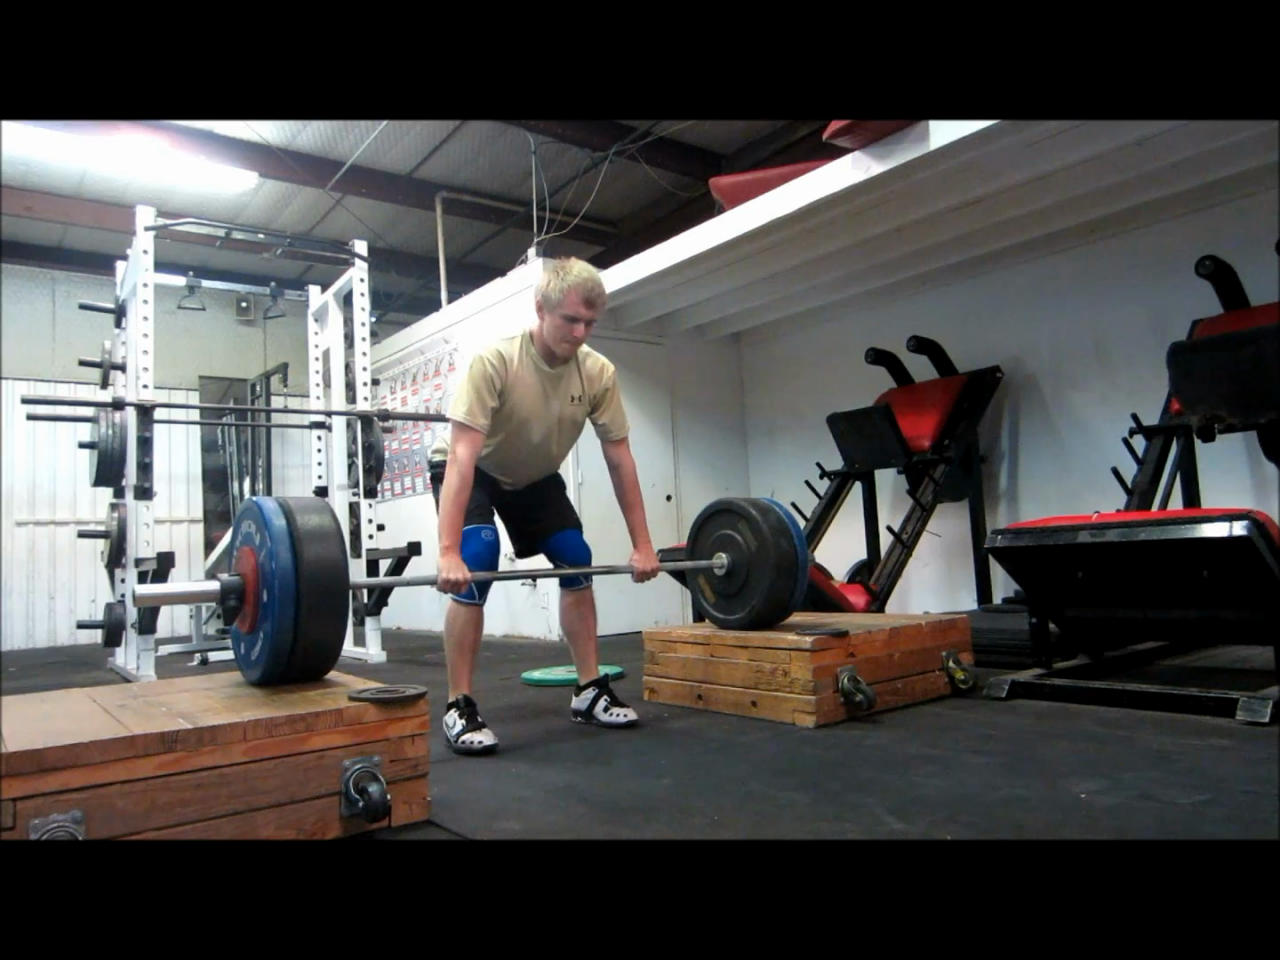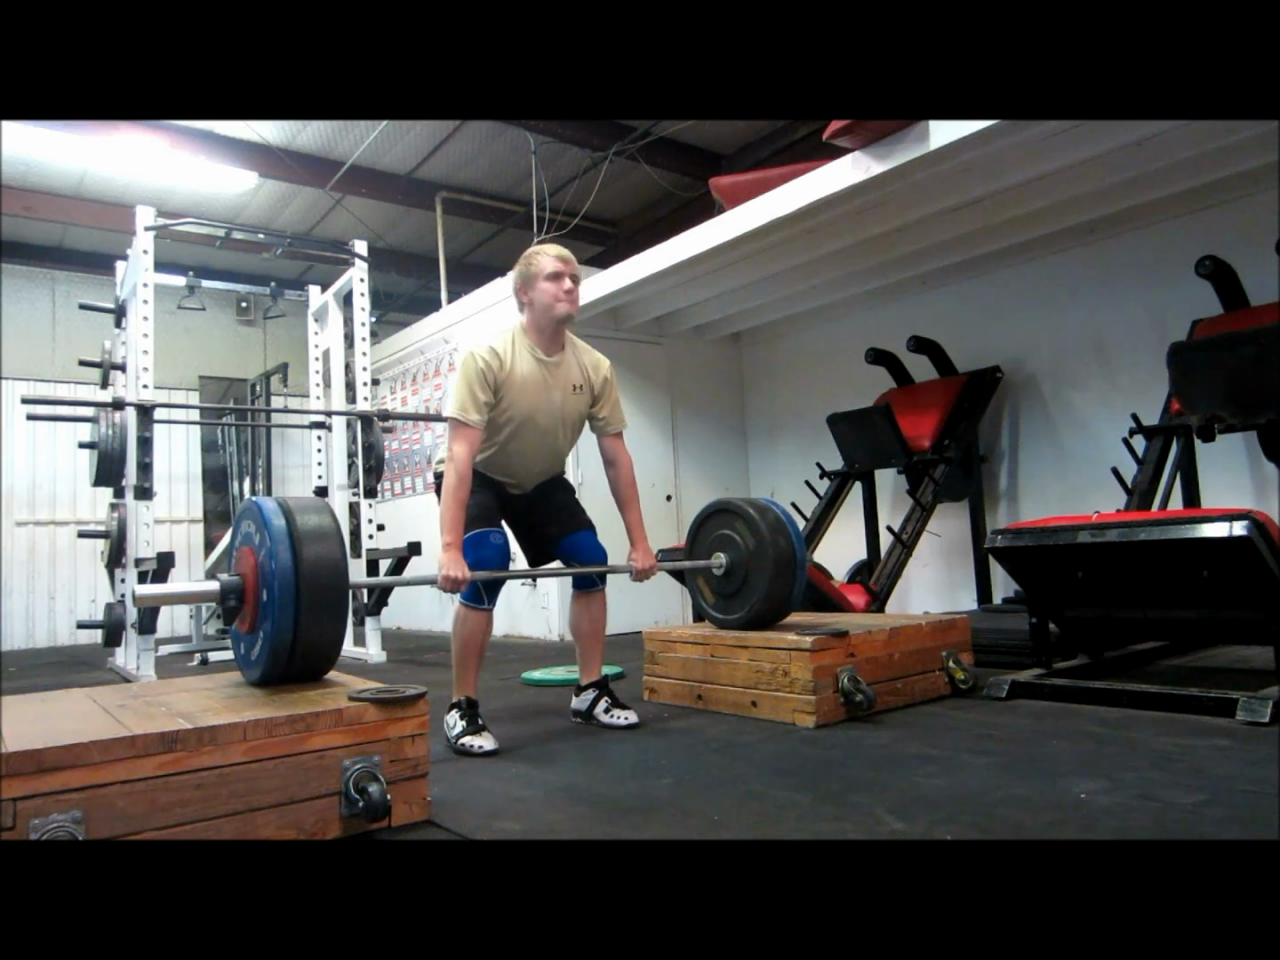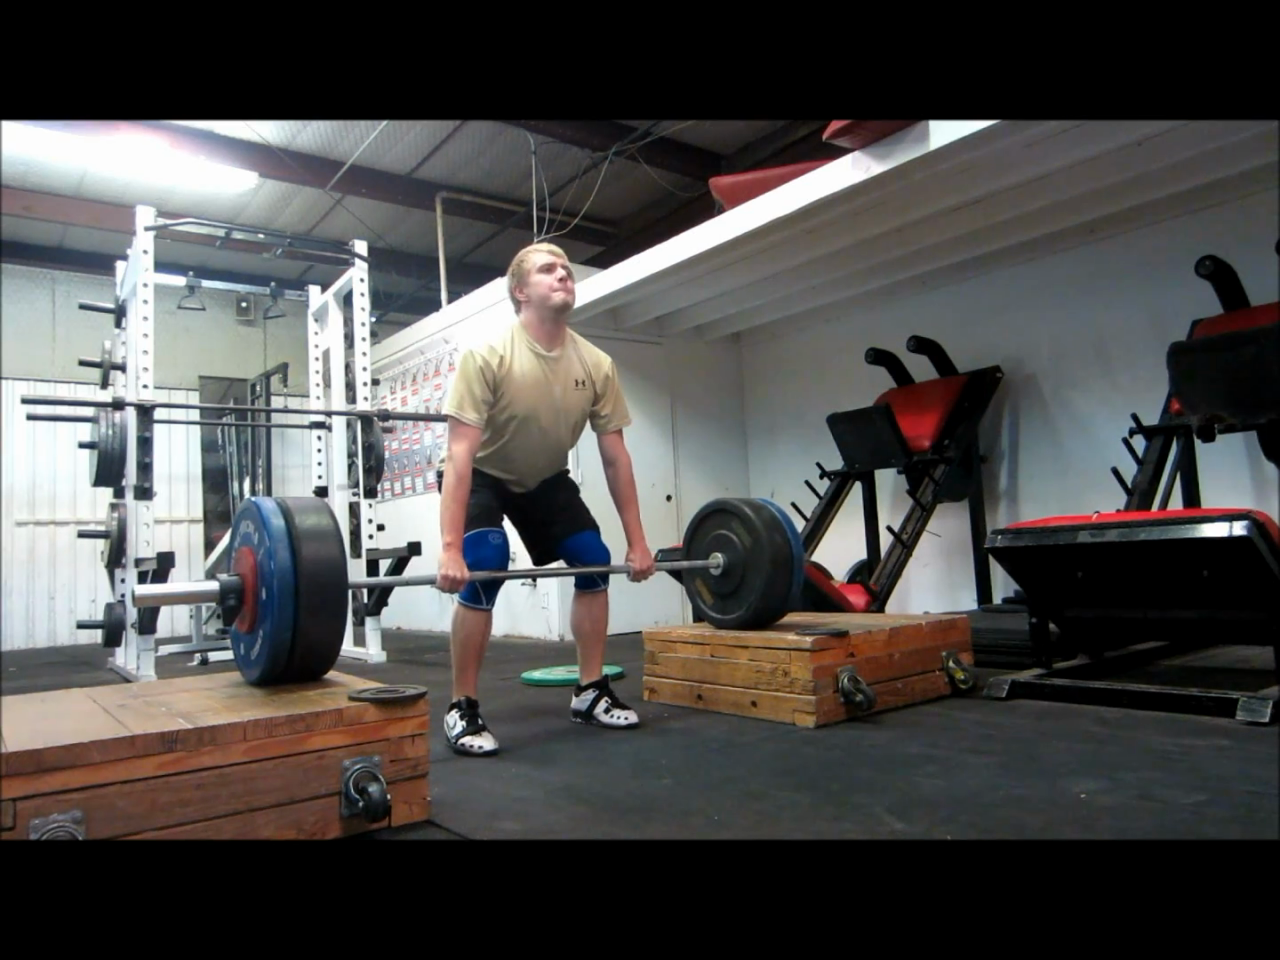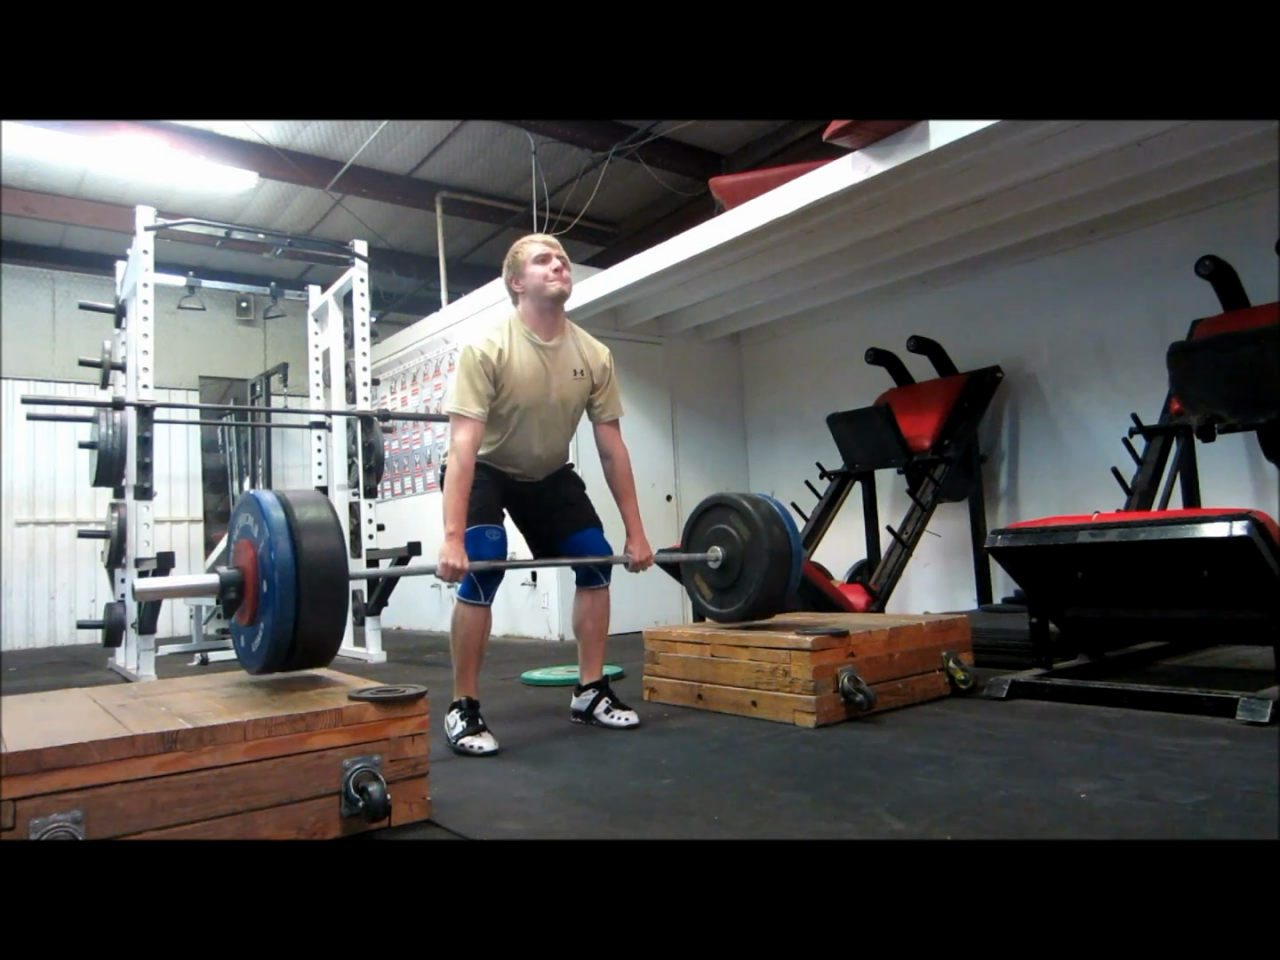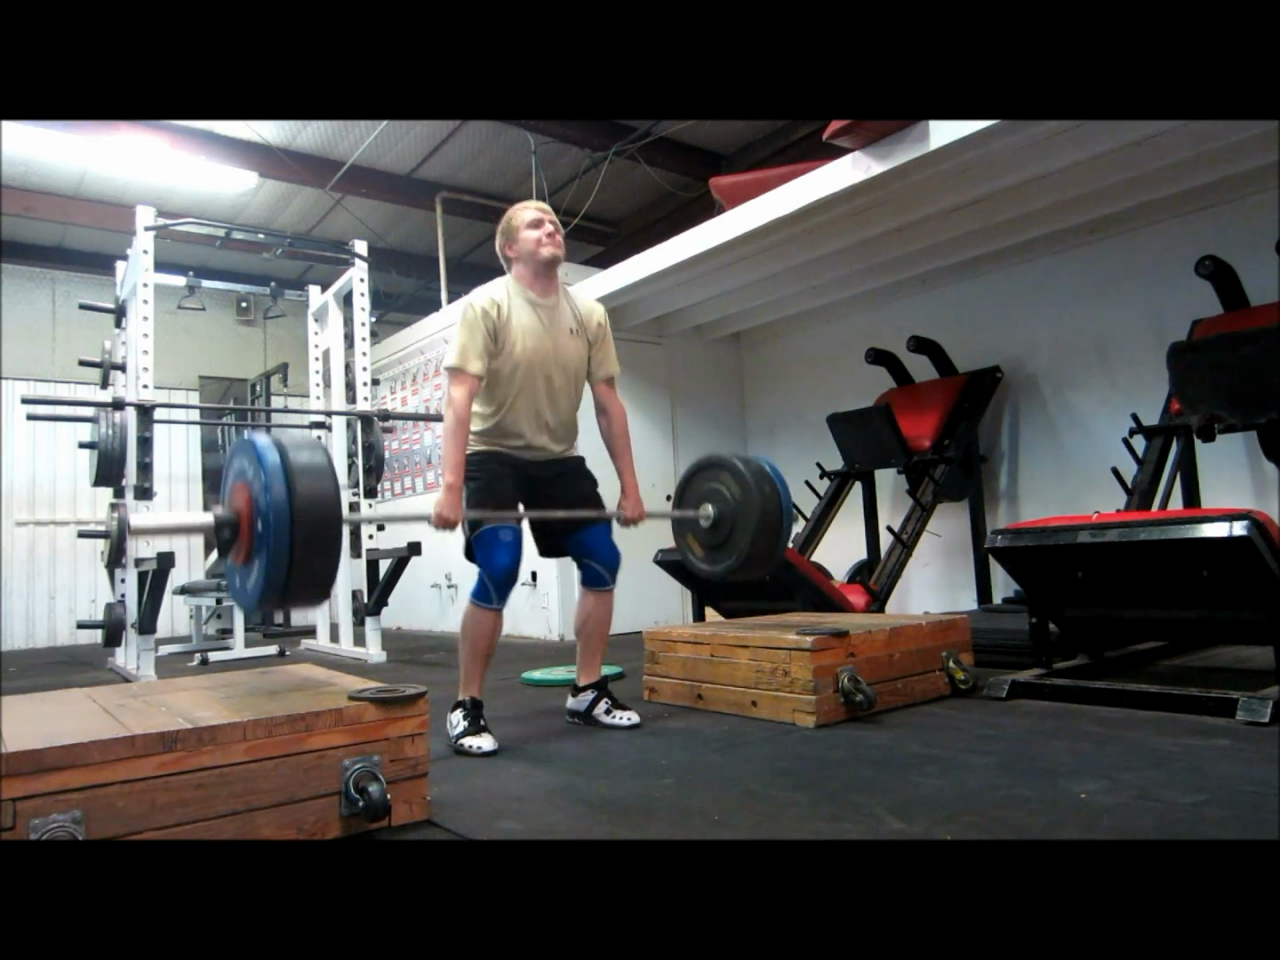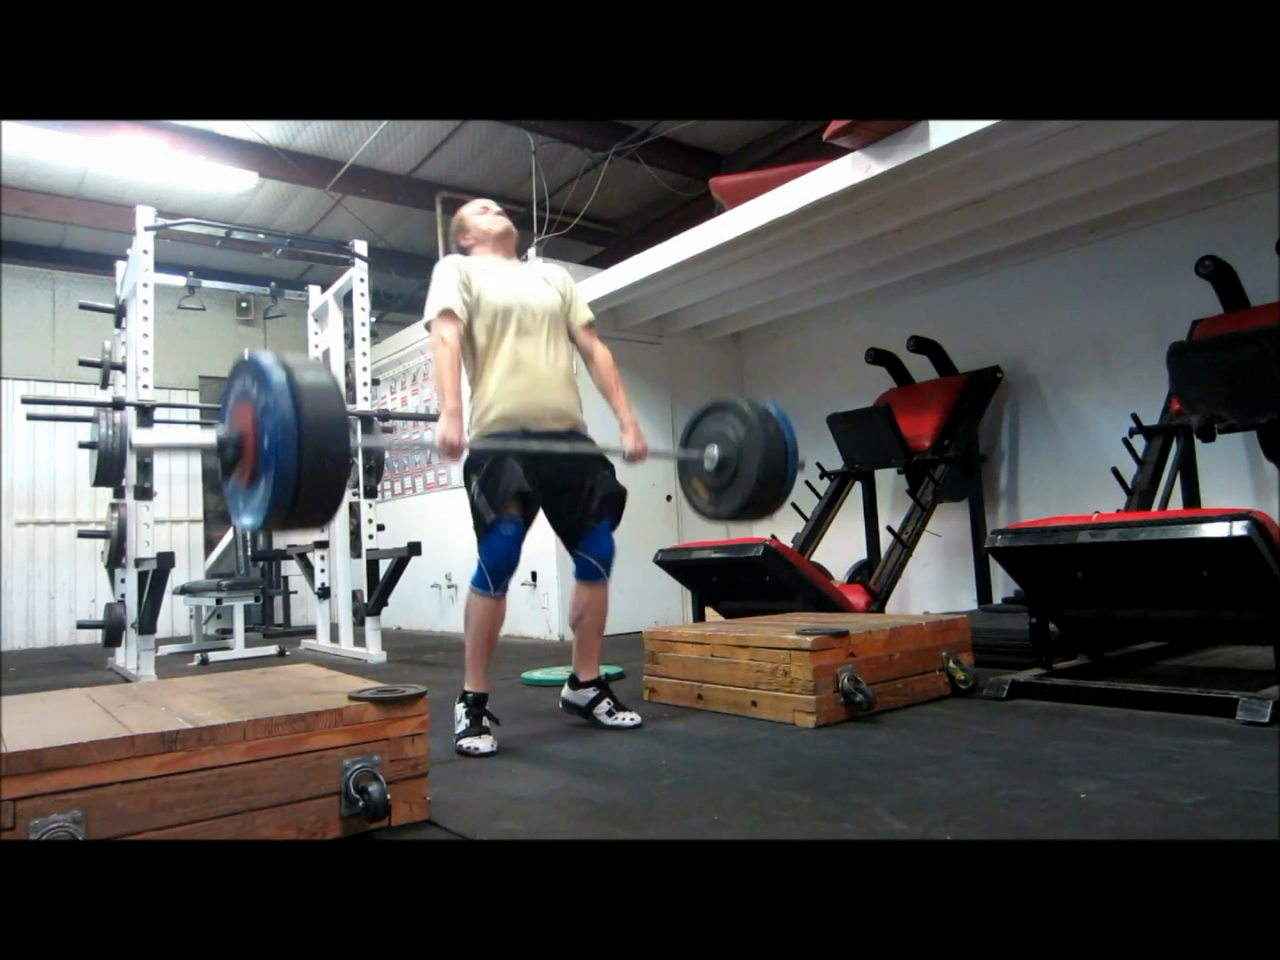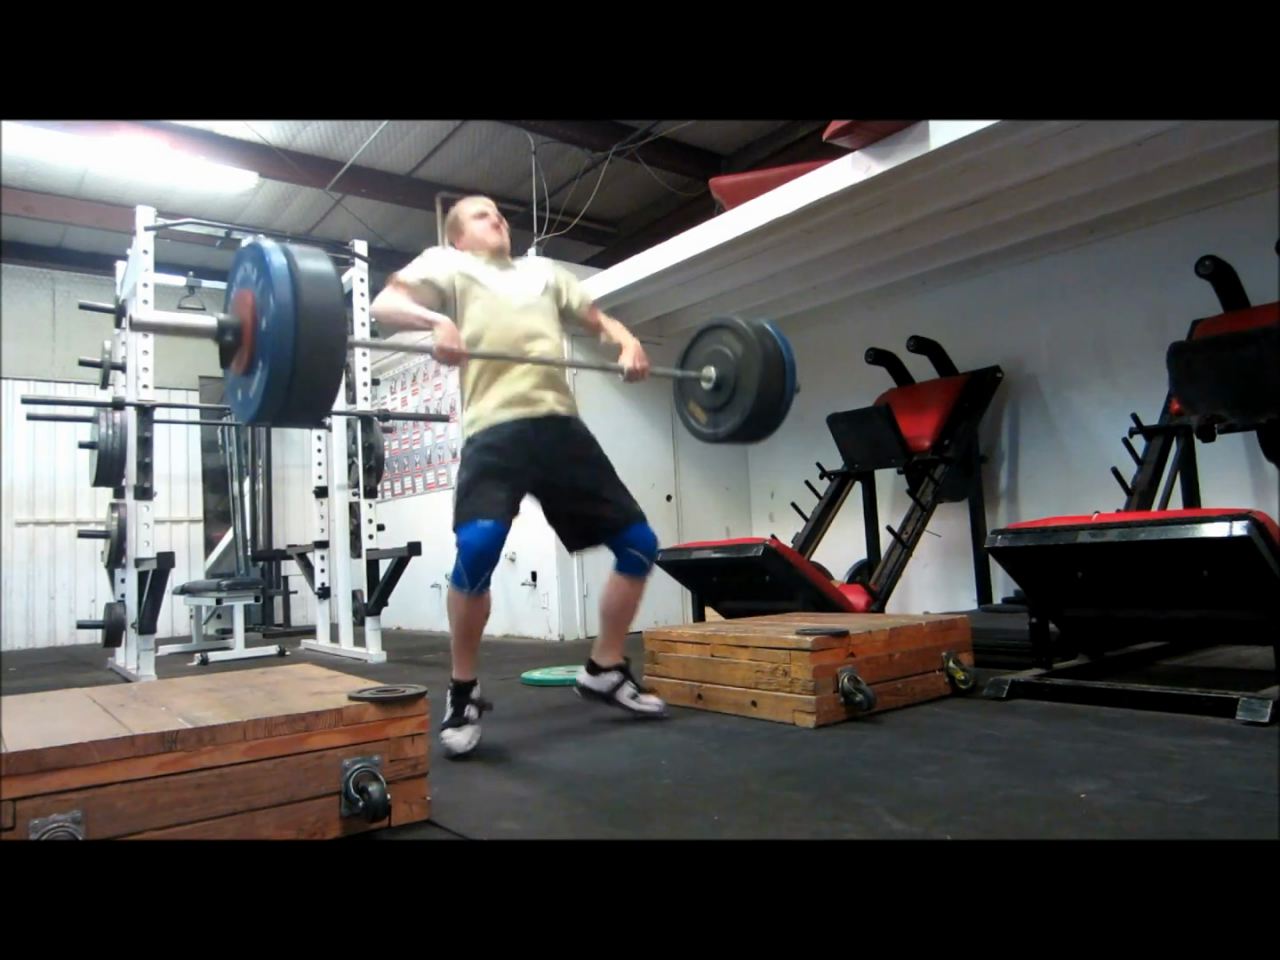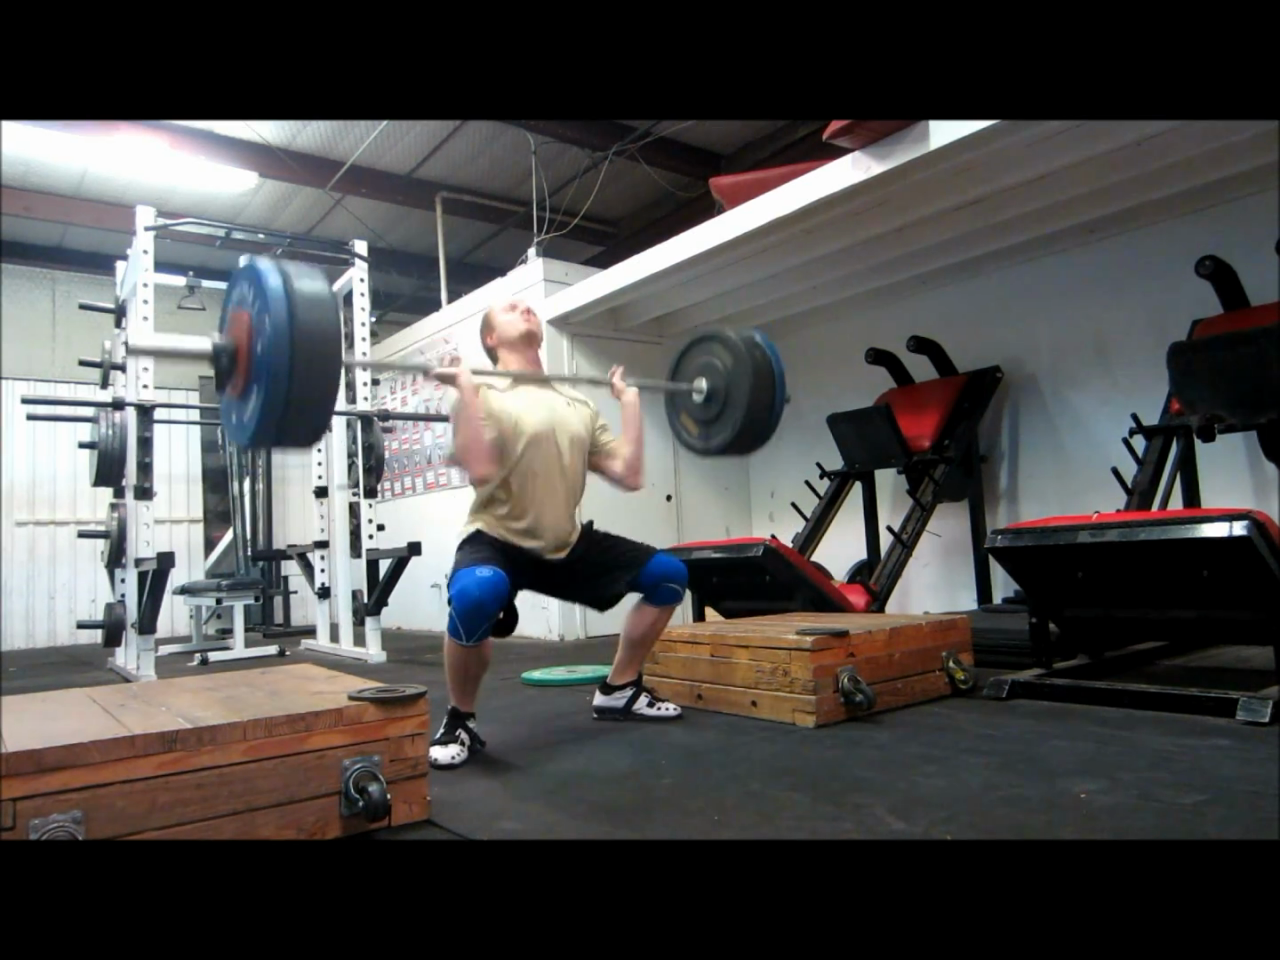
dt=0.2s
person 1, frame 1
left shoulder: (598, 372)
right shoulder: (494, 360)
left elbow: (620, 459)
right elbow: (462, 456)
left wrist: (642, 544)
right wrist: (447, 550)
left hip: (535, 476)
right hip: (472, 470)
left knee: (576, 559)
right knee: (476, 562)
left ankle: (590, 690)
right ankle: (459, 707)
person 1, frame 2
left shoulder: (594, 368)
right shoulder: (488, 358)
left elbow: (616, 456)
right elbow: (461, 454)
left wrist: (639, 542)
right wrist: (450, 548)
left hip: (540, 481)
right hip: (479, 477)
left knee: (590, 562)
right knee: (486, 567)
left ankle: (591, 692)
right ankle: (462, 709)
person 1, frame 3
left shoulder: (596, 365)
right shoulder: (488, 357)
left elbow: (616, 456)
right elbow: (460, 453)
left wrist: (637, 542)
right wrist: (450, 548)
left hip: (544, 479)
right hip: (482, 476)
left knee: (594, 561)
right knee: (485, 568)
left ankle: (591, 692)
right ankle: (463, 710)
person 1, frame 4
left shoulder: (593, 355)
right shoulder: (488, 348)
left elbow: (612, 446)
right elbow: (464, 444)
left wrist: (636, 533)
right wrist: (452, 537)
left hip: (547, 473)
right hip: (484, 470)
left knee: (596, 558)
right knee: (482, 567)
left ankle: (591, 692)
right ankle: (463, 710)
person 1, frame 5
left shoulder: (589, 315)
right shoulder: (486, 306)
left elbow: (609, 405)
right elbow: (460, 399)
left wrist: (629, 488)
right wrist: (451, 487)
left hip: (557, 458)
right hip: (493, 456)
left knee: (601, 560)
right knee: (499, 567)
left ankle: (588, 692)
right ankle: (466, 708)
person 1, frame 6
left shoulder: (553, 277)
right shoulder: (459, 269)
left elbow: (592, 345)
right elbow: (446, 337)
left wrist: (627, 421)
right wrist: (450, 414)
left hip: (568, 436)
right hip: (502, 436)
left knee: (596, 556)
right knee: (498, 558)
left ankle: (585, 686)
right ankle: (472, 704)
person 1, frame 7
left shoulder: (542, 271)
right shoulder: (448, 265)
left elbow: (595, 316)
right elbow: (385, 305)
left wrist: (628, 344)
right wrist: (436, 323)
left hip: (561, 428)
right hip: (498, 429)
left knee: (638, 543)
right knee: (479, 547)
left ankle: (606, 671)
right ankle: (461, 695)
person 1, frame 8
left shoulder: (578, 403)
right shoulder: (484, 395)
left elbow: (629, 476)
right elbow: (481, 471)
left wrist: (629, 401)
right wrist: (466, 386)
left hip: (566, 543)
right hip: (498, 539)
left knee: (668, 575)
right knee: (474, 598)
left ankle: (618, 689)
right ankle: (460, 720)
